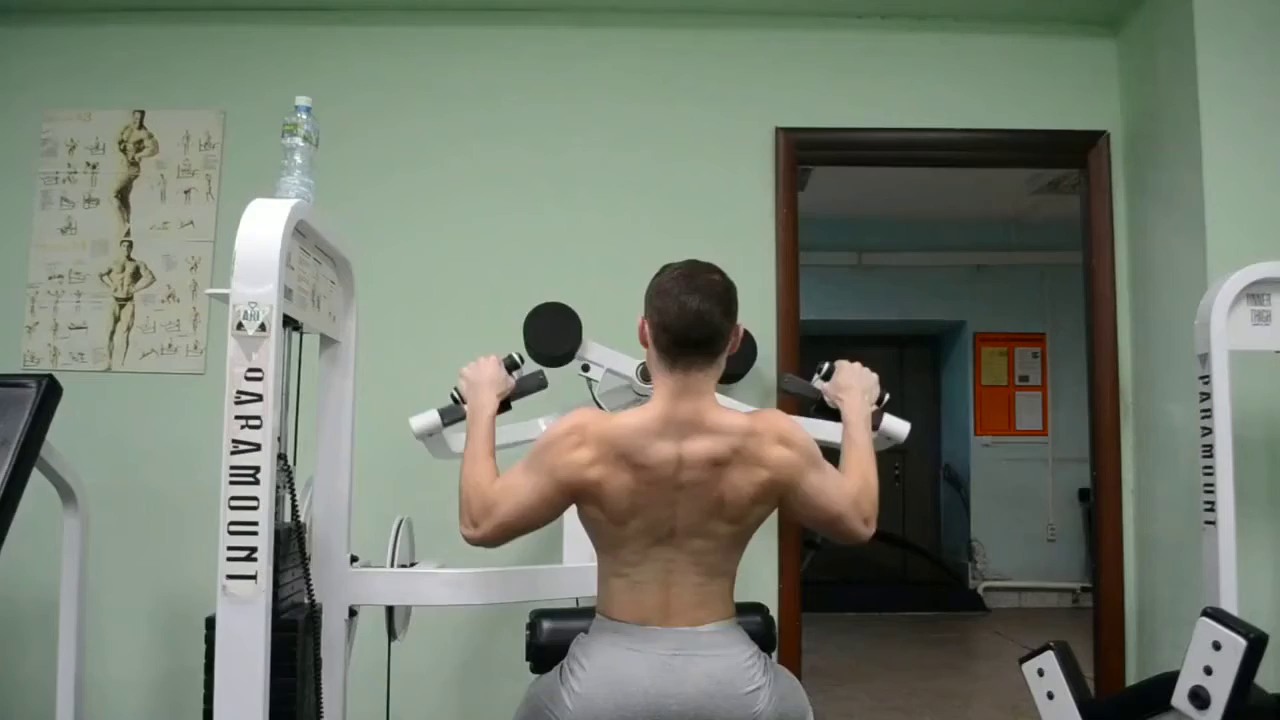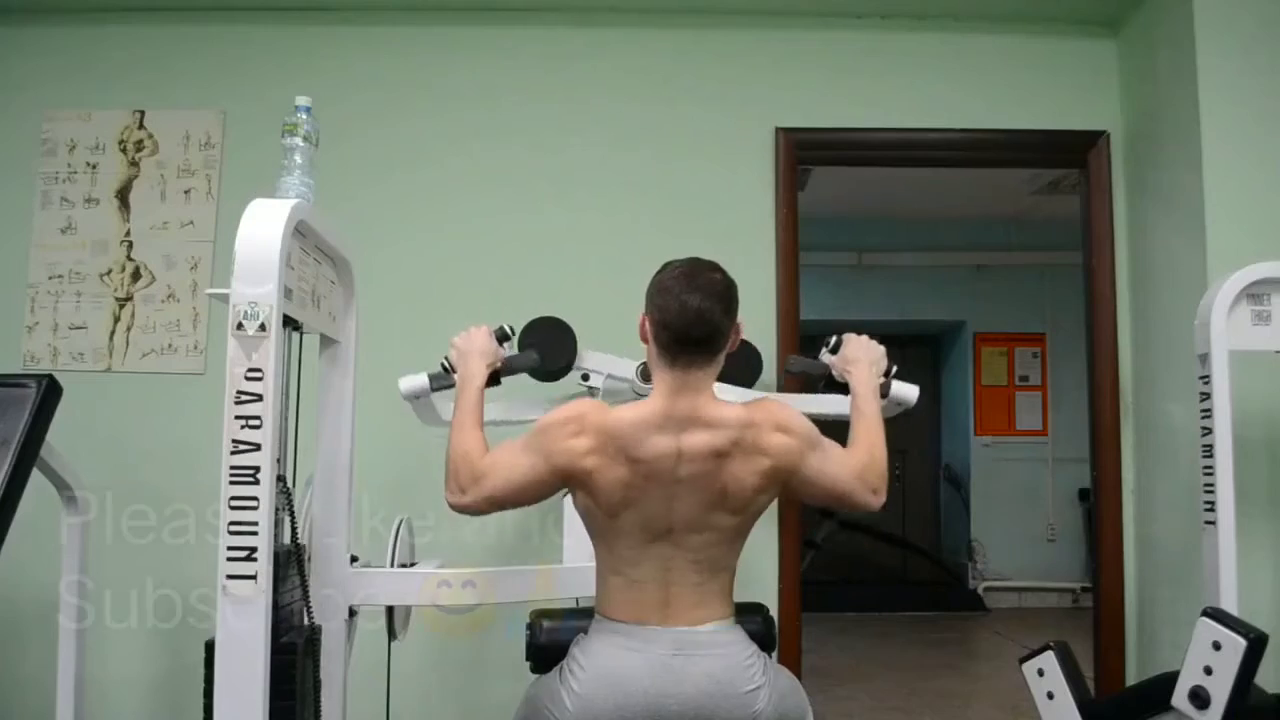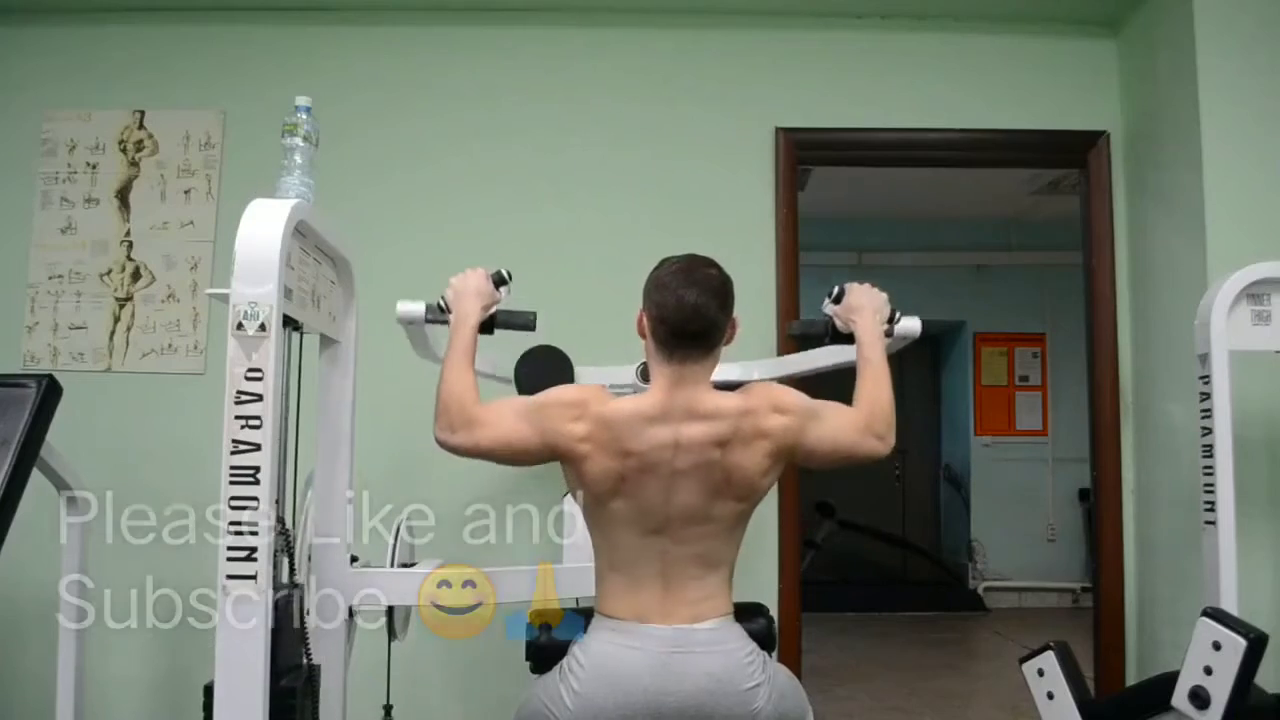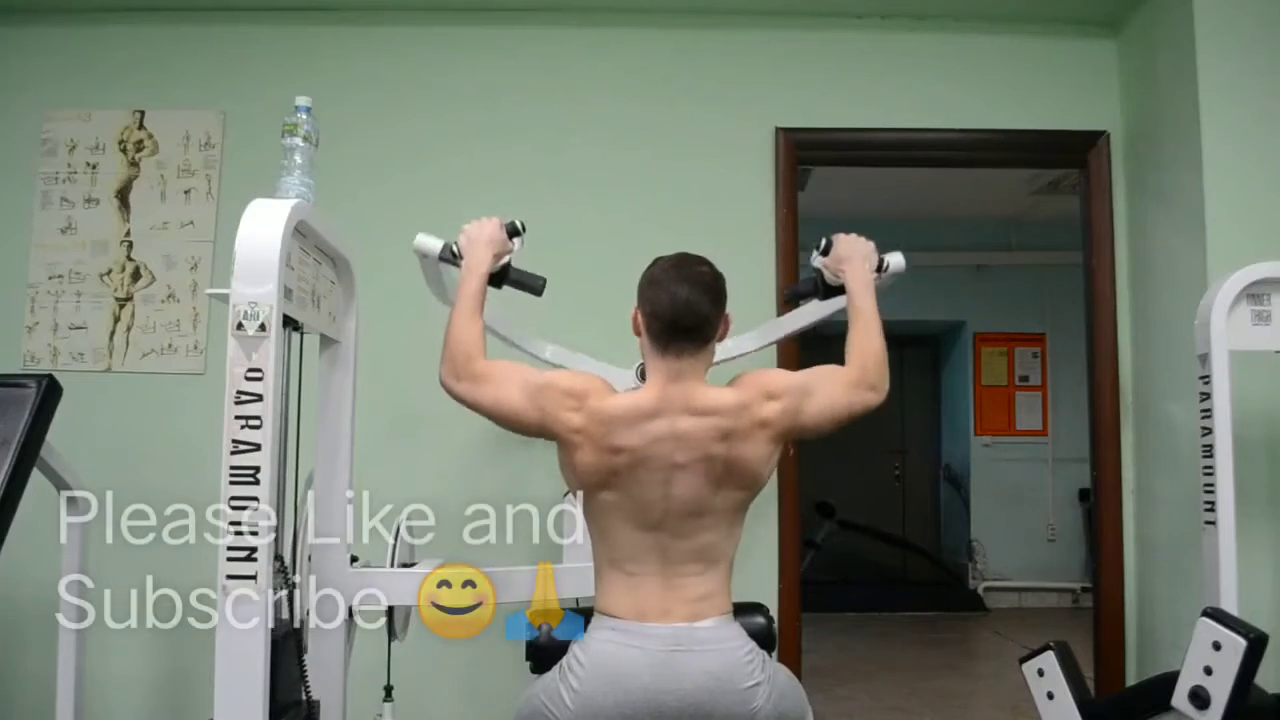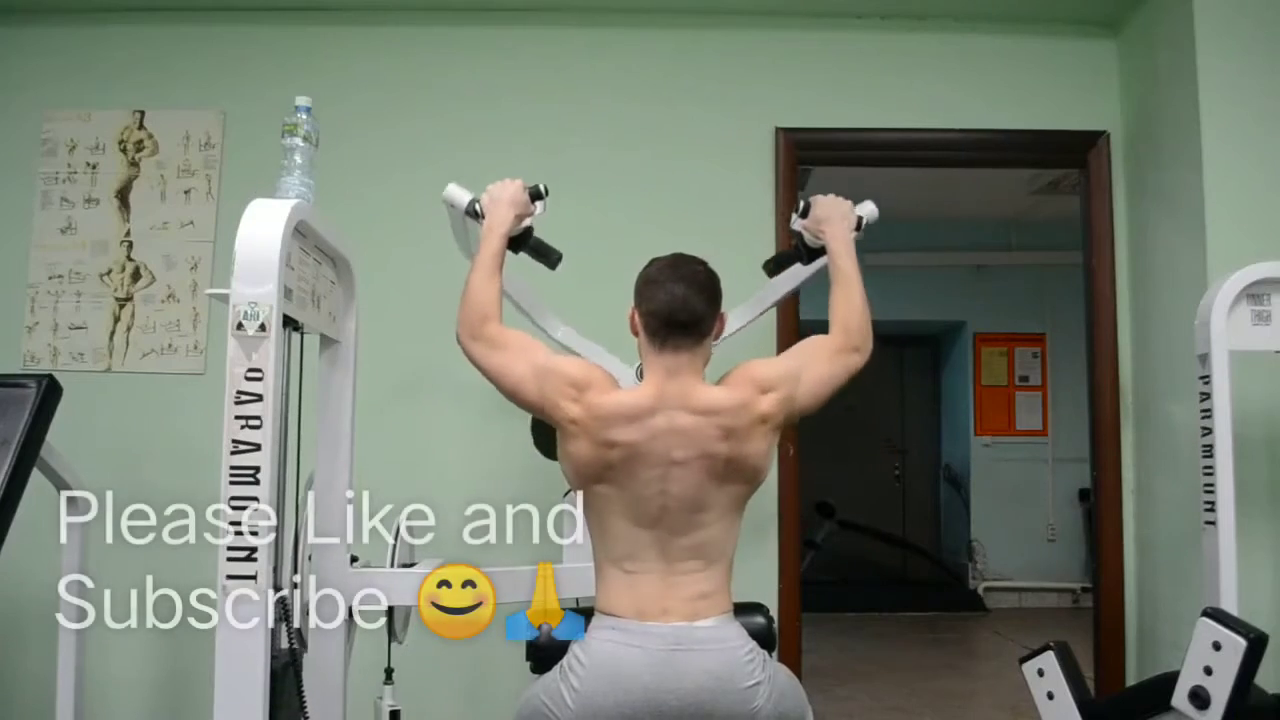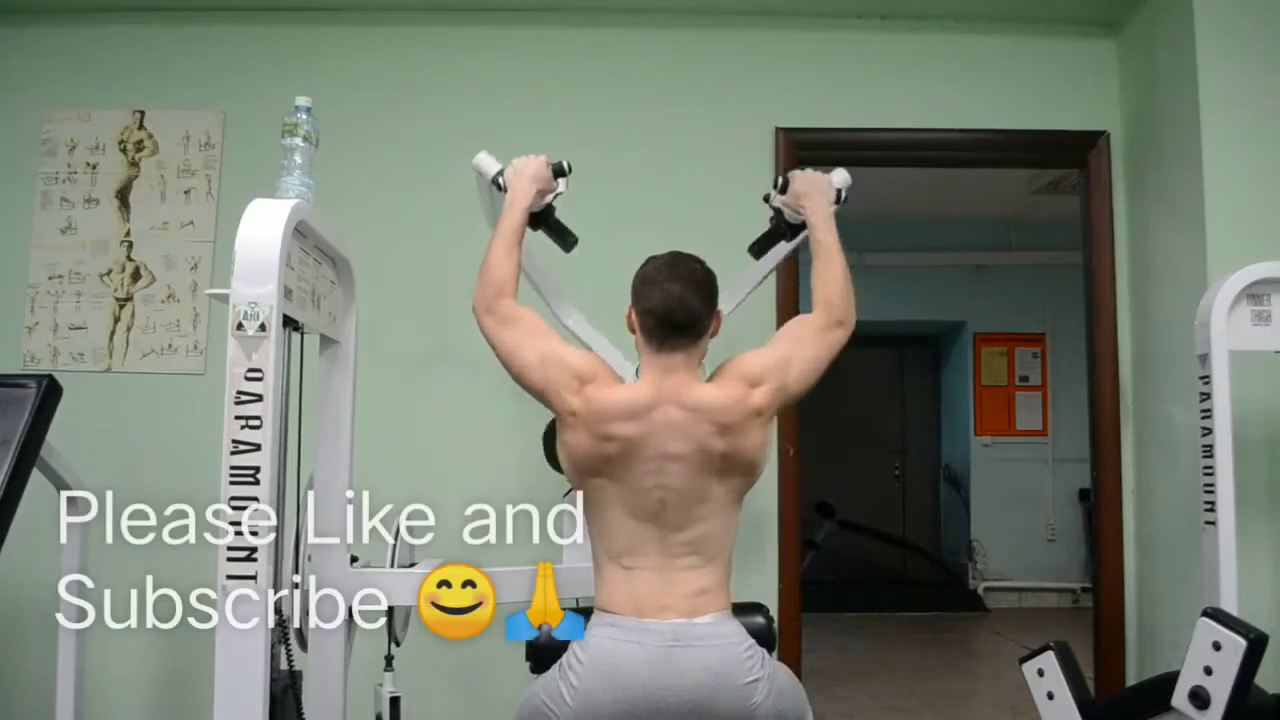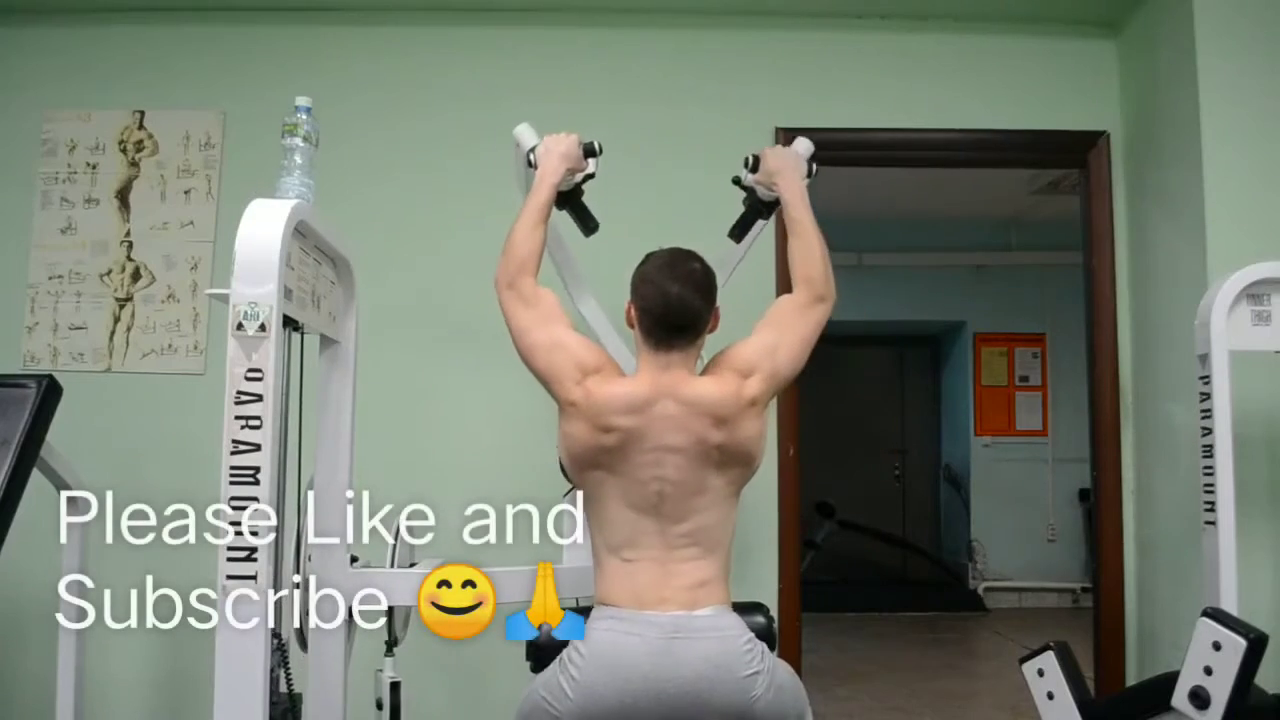
dt=0.2s
person 1, frame 1
left shoulder: (584, 442)
right shoulder: (773, 446)
left elbow: (479, 523)
right elbow: (859, 522)
left wrist: (482, 405)
right wrist: (857, 408)
left hip: (609, 678)
right hip: (726, 678)
person 1, frame 2
left shoulder: (583, 435)
right shoulder: (770, 437)
left elbow: (466, 490)
right elbow: (869, 490)
left wrist: (472, 373)
right wrist: (865, 380)
left hip: (609, 675)
right hip: (725, 675)
person 1, frame 3
left shoulder: (582, 423)
right shoulder: (767, 422)
left elbow: (455, 427)
right elbow: (877, 434)
left wrist: (467, 313)
right wrist: (868, 327)
left hip: (610, 671)
right hip: (724, 671)
person 1, frame 4
left shoulder: (582, 414)
right shoulder: (759, 413)
left elbow: (461, 374)
right elbow: (869, 383)
left wrist: (477, 262)
right wrist: (857, 276)
left hip: (609, 666)
right hip: (723, 666)
person 1, frame 5
left shoulder: (584, 408)
right shoulder: (753, 408)
left elbow: (478, 333)
right elbow: (852, 344)
left wrist: (498, 223)
right wrist: (839, 238)
left hip: (610, 667)
right hip: (722, 665)
person 1, frame 6
left shoulder: (586, 403)
right shoulder: (746, 403)
left elbow: (493, 307)
right elbow: (834, 318)
left wrist: (519, 198)
right wrist: (817, 210)
left hip: (610, 665)
right hip: (721, 663)
person 1, frame 7
left shoulder: (587, 395)
right shoulder: (740, 395)
left elbow: (515, 284)
right elbow: (816, 295)
left wrist: (549, 176)
right wrist: (790, 185)
left hip: (609, 656)
right hip: (721, 654)
